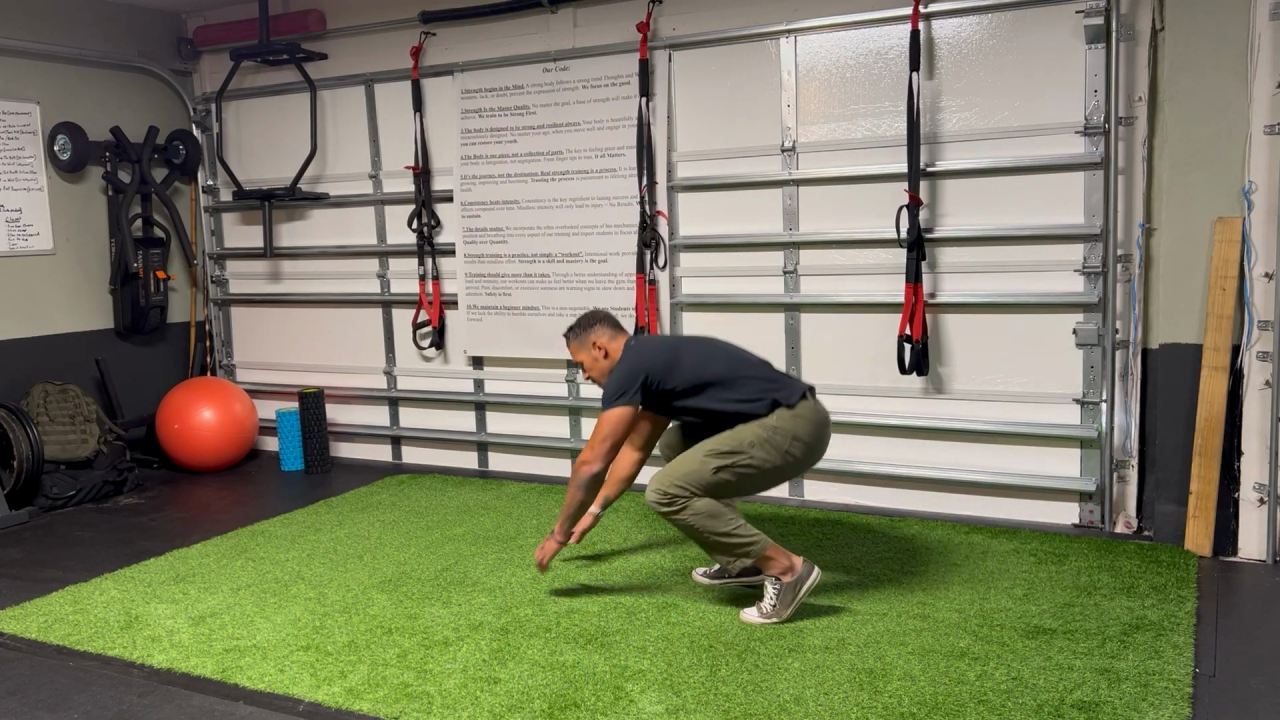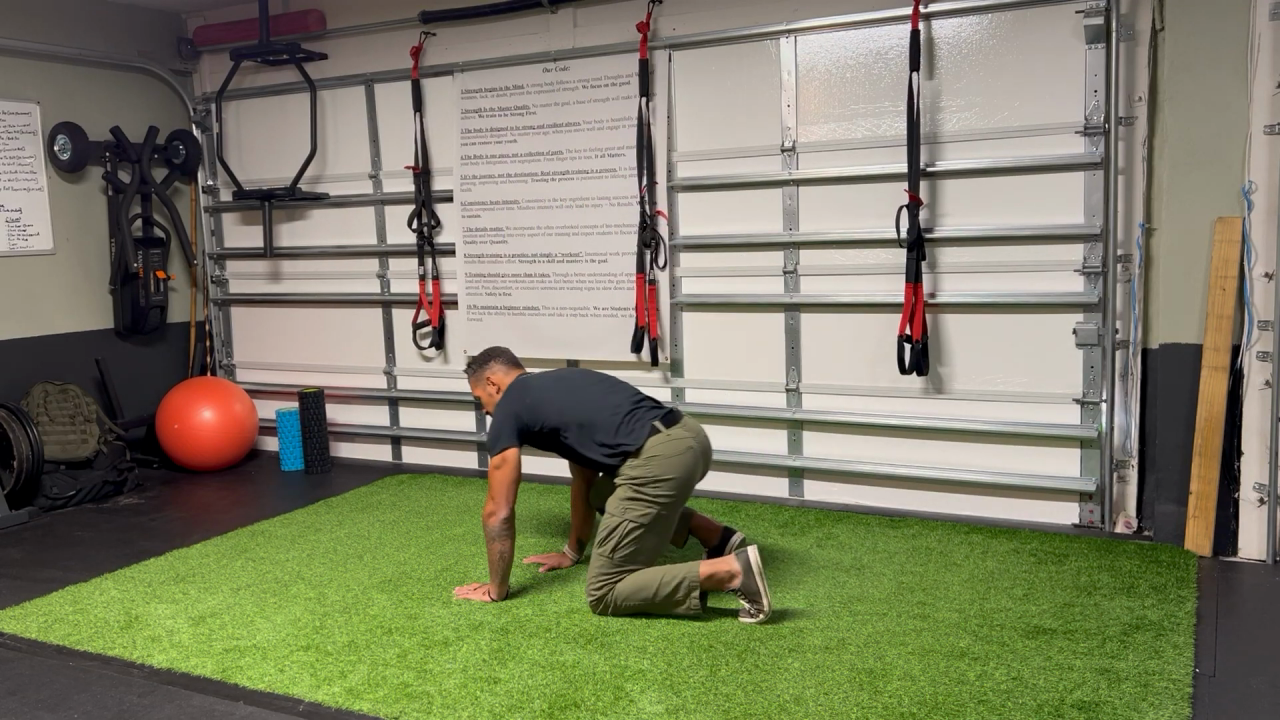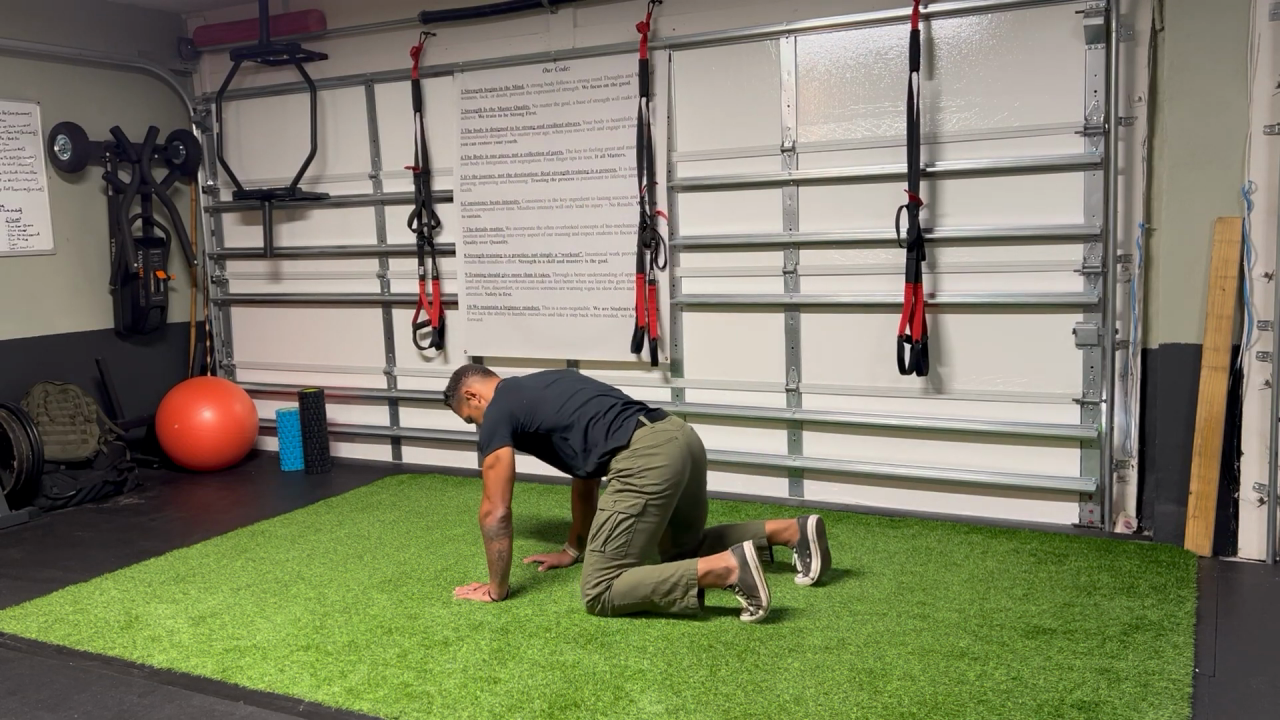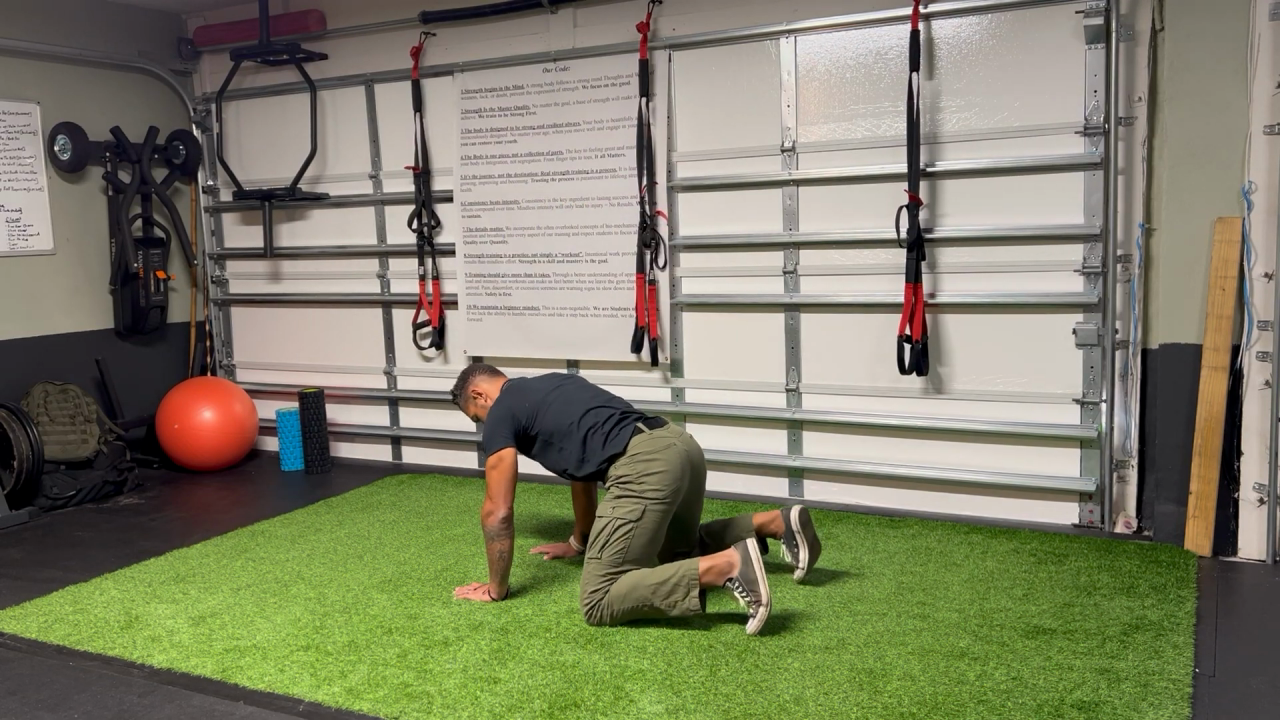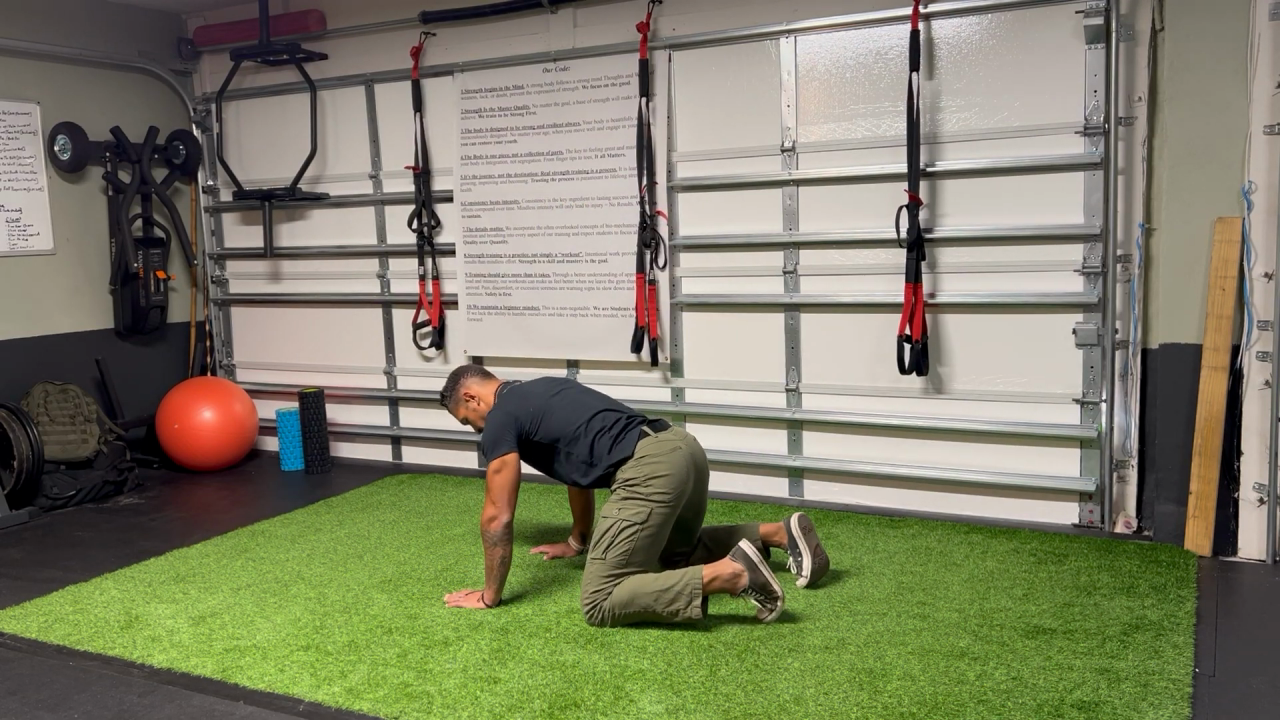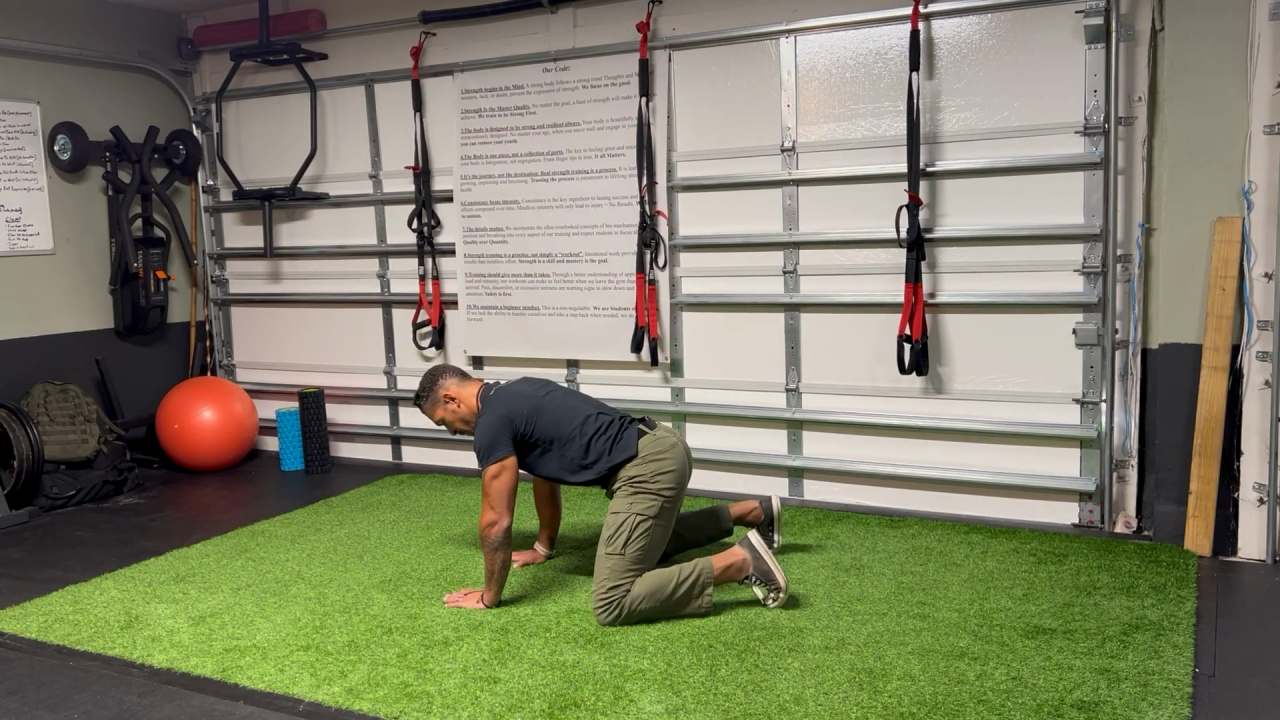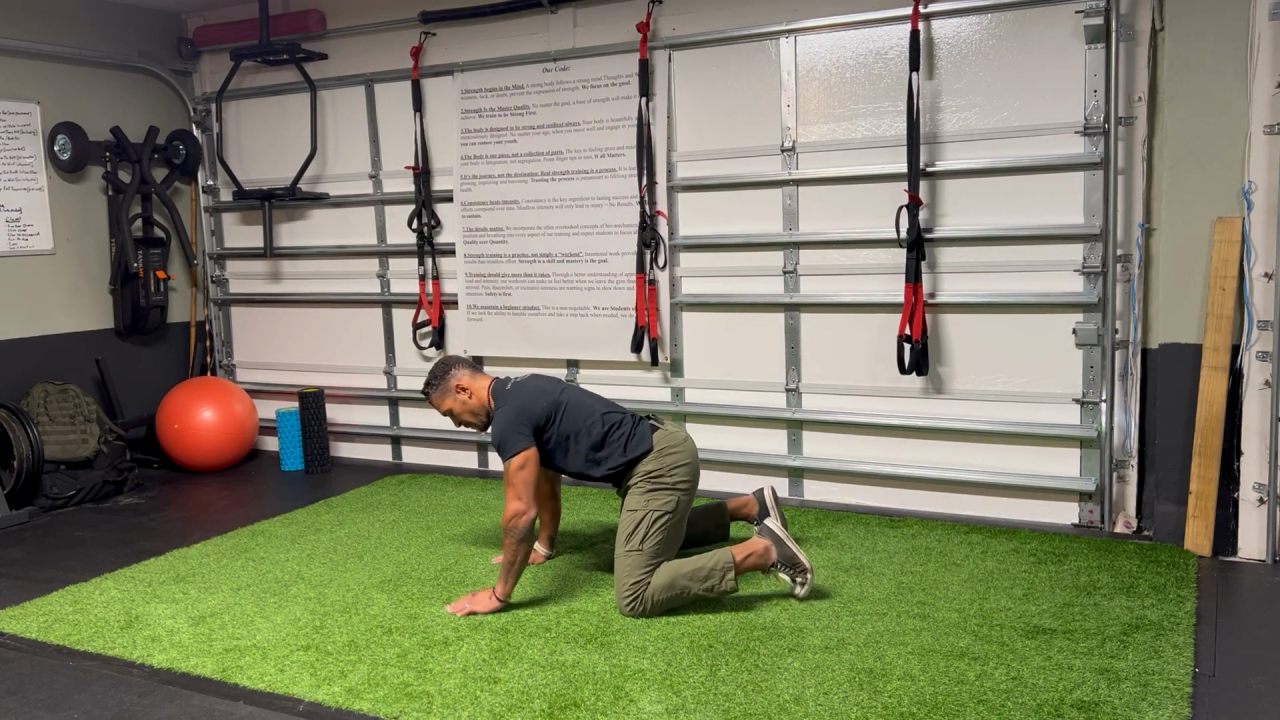
dt=0.7s
person 1, frame 1
left shoulder: (629, 367)
right shoulder: (653, 361)
left elbow: (593, 462)
right elbow: (635, 449)
left wrist: (561, 532)
right wrist: (593, 512)
left hip: (792, 425)
right hip: (786, 418)
left knee: (667, 492)
right knee: (675, 444)
left ankle: (785, 569)
right ankle: (745, 559)
person 1, frame 2
left shoulder: (508, 410)
right shoulder: (559, 385)
left elbow: (499, 511)
right elbow: (585, 480)
left wrist: (496, 589)
right wrist: (572, 552)
left hip: (663, 457)
right hip: (691, 438)
left knee: (605, 593)
right knee: (602, 496)
left ankle: (730, 571)
right ankle: (717, 538)
person 1, frame 3
left shoulder: (497, 413)
right shoulder: (540, 387)
left elbow: (496, 511)
right elbow: (587, 470)
left wrist: (497, 587)
right wrist: (573, 549)
left hip: (646, 458)
right hip: (680, 438)
left knee: (600, 594)
right knee: (682, 549)
left ankle: (725, 568)
right ankle: (792, 530)
person 1, frame 4
left shoulder: (502, 413)
right shoulder: (552, 386)
left elbow: (498, 511)
right elbow: (583, 469)
left wrist: (497, 587)
right wrist: (578, 542)
left hip: (645, 467)
right hip: (679, 445)
left knee: (599, 603)
right knee: (680, 548)
left ankle: (726, 566)
right ankle: (777, 522)
person 1, frame 5
left shoulder: (501, 420)
right shoulder: (540, 391)
left elbow: (498, 516)
left wrist: (490, 595)
right wrist: (577, 541)
left hip: (650, 471)
right hip: (681, 448)
left knee: (599, 604)
right knee: (679, 552)
left ankle: (730, 573)
right ankle: (782, 533)
person 1, frame 6
left shoulder: (492, 422)
right shoulder: (515, 397)
left elbow: (496, 521)
right elbow: (545, 477)
left wrist: (489, 596)
right wrist: (543, 547)
left hip: (647, 467)
right hip: (664, 446)
left knee: (613, 603)
right knee: (652, 539)
left ankle: (739, 562)
right ankle: (752, 512)
person 1, frame 7
left shoulder: (509, 416)
right shoulder: (520, 392)
left elbow: (521, 510)
right elbow: (546, 476)
left wrist: (501, 593)
right wrist: (543, 547)
left hip: (658, 466)
right hip: (663, 450)
left knee: (636, 597)
right knee: (661, 534)
left ankle: (762, 551)
right ankle: (752, 506)
